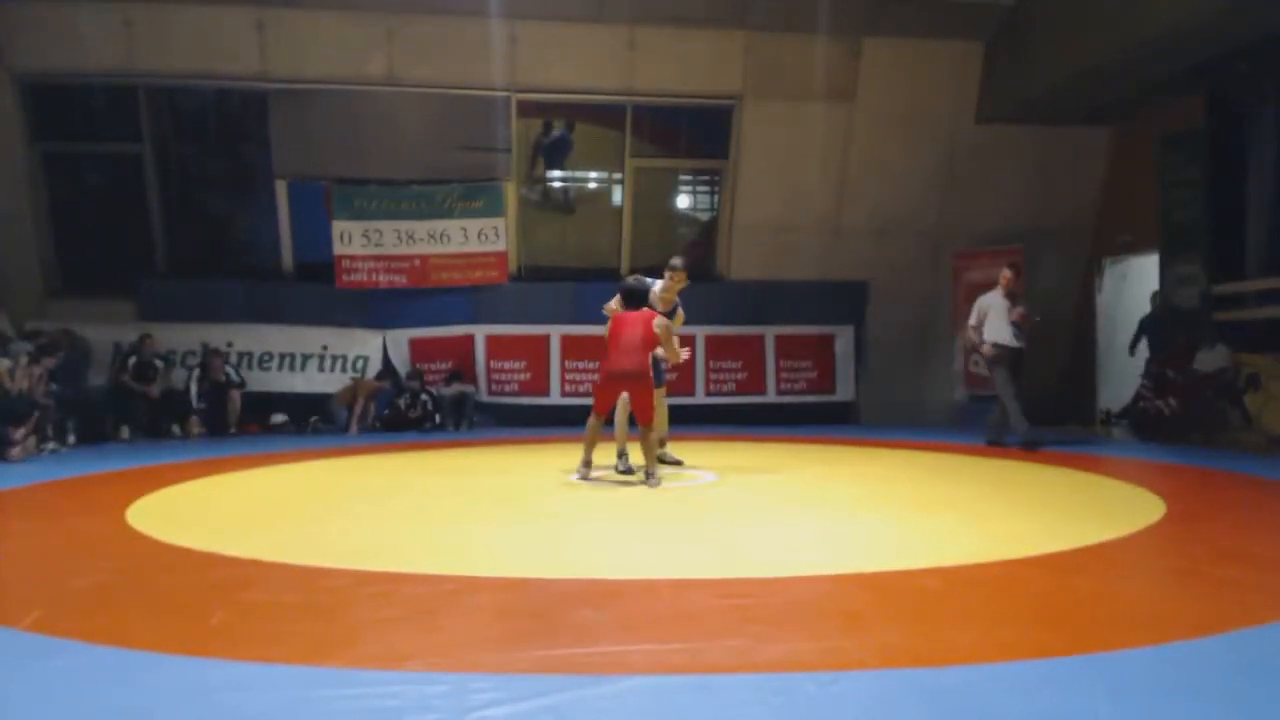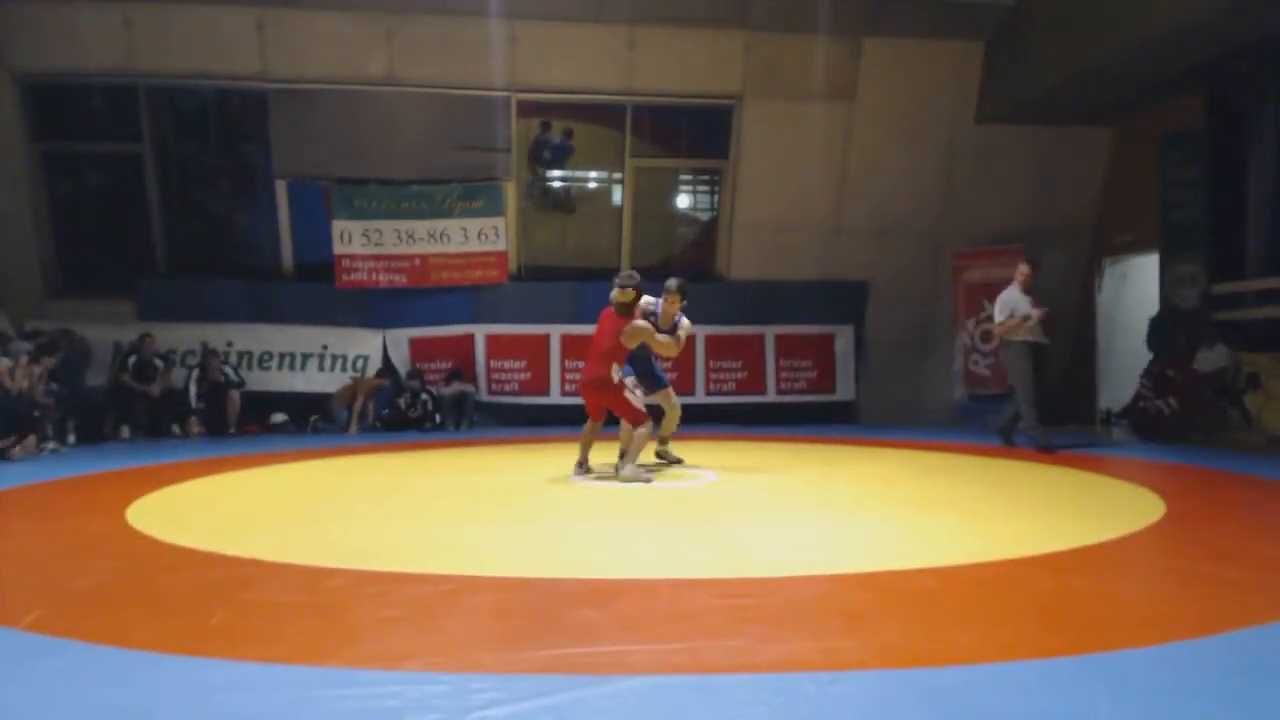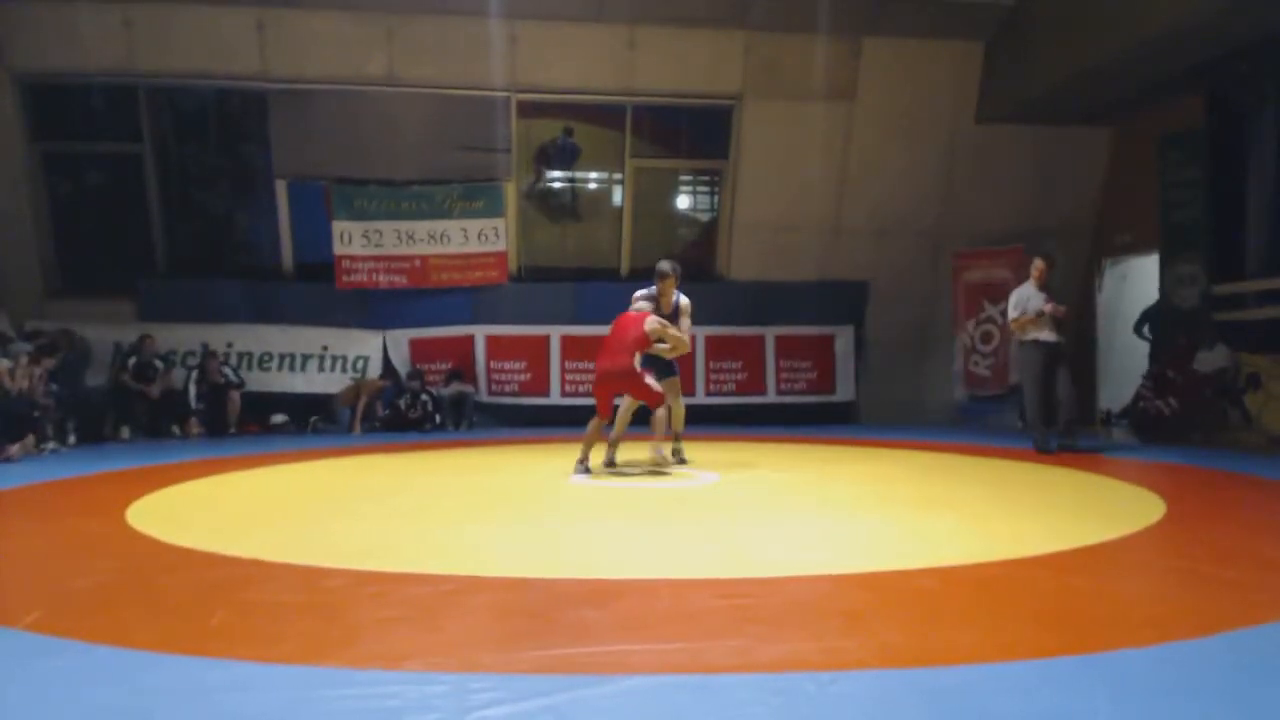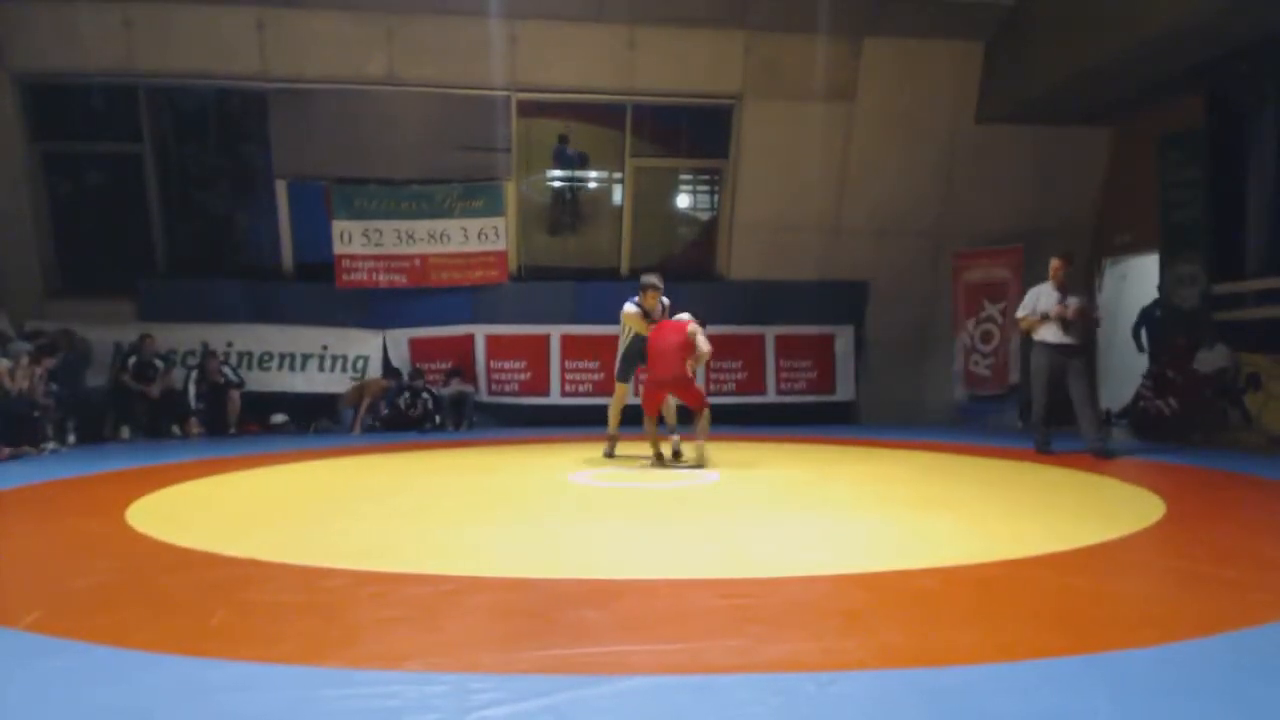
dt=0.3s
person 1, frame 1
left shoulder: (677, 314)
right elbow: (613, 307)
right wrist: (613, 309)
left knee: (660, 404)
right knee: (625, 399)
left ankle: (662, 449)
right ankle: (621, 456)
person 1, frame 2
left shoulder: (683, 324)
right shoulder: (647, 304)
left hip: (647, 362)
right hip: (626, 358)
left knee: (674, 406)
left ankle: (663, 448)
right ankle: (624, 456)
person 1, frame 3
left shoulder: (683, 303)
right shoulder: (641, 297)
left elbow: (684, 337)
left knee: (676, 398)
right knee: (632, 398)
left ankle: (677, 446)
right ankle: (612, 444)
person 1, frame 4
left shoulder: (665, 304)
right shoulder: (630, 310)
right elbow: (651, 333)
right hip: (629, 351)
right knee: (620, 397)
left ankle: (675, 438)
right ankle: (611, 439)
person 2, frame 1
left shoulder: (1020, 302)
right shoulder: (986, 300)
right elbow: (972, 327)
left wrist: (1023, 318)
right wrist: (981, 344)
left hip: (1016, 353)
right hip: (996, 352)
left knee: (1006, 396)
right knee: (1009, 395)
left ankle: (994, 436)
right ankle: (1025, 436)
person 2, frame 2
left shoulder: (1031, 297)
right shoulder: (1007, 297)
right elbow: (1001, 328)
left wrist: (1042, 315)
right wrist: (1027, 317)
left hip: (1034, 348)
right hip: (1017, 349)
left knee: (1024, 396)
right knee: (1026, 396)
left ankle: (1006, 427)
right ankle: (1038, 440)
person 2, frame 3
left shoulder: (1050, 295)
right shoulder: (1021, 293)
right elbow: (1015, 324)
left wrist: (1060, 314)
right wrist: (1040, 312)
left hip: (1055, 348)
right hip: (1032, 349)
left knee: (1067, 394)
right knee: (1034, 398)
left ankle: (1066, 438)
right ankle: (1041, 442)
person 2, frame 4
left shoulder: (1078, 297)
right shoulder: (1036, 293)
left elbow: (1091, 323)
right elbow: (1023, 324)
left wrist: (1078, 316)
right wrist: (1046, 315)
left hip: (1073, 351)
right hip: (1044, 351)
left knee: (1083, 397)
right knee: (1040, 400)
left ankle: (1096, 444)
right ankle: (1041, 442)
person 3, frame 1
left shoulder: (613, 319)
right shoulder: (660, 321)
right elbow: (673, 357)
left hip: (610, 371)
right hip: (639, 374)
left knee: (597, 414)
right knee: (646, 424)
left ankle: (585, 463)
right ankle: (652, 473)
person 3, frame 2
left shoulder: (606, 313)
right shoulder: (638, 327)
right elbow: (672, 350)
left hip: (587, 381)
right hip: (608, 382)
left knee: (595, 419)
right knee: (642, 422)
left ankle: (582, 464)
right ankle: (629, 466)
person 3, frame 3
left shoulder: (620, 320)
right shoulder: (655, 321)
right elbow: (685, 346)
left wrist: (659, 347)
right wrist: (670, 350)
left hip: (603, 372)
right hip: (627, 371)
left knee: (601, 416)
right knee: (659, 400)
left ankle: (582, 462)
right ankle: (657, 448)
person 3, frame 4
left shoulder: (655, 329)
right shoulder: (692, 327)
right elbow: (704, 352)
right wrist: (696, 362)
left hip: (655, 378)
right hip: (680, 377)
left knee: (650, 413)
right knee: (703, 408)
left ankle: (657, 455)
right ankle: (700, 451)
